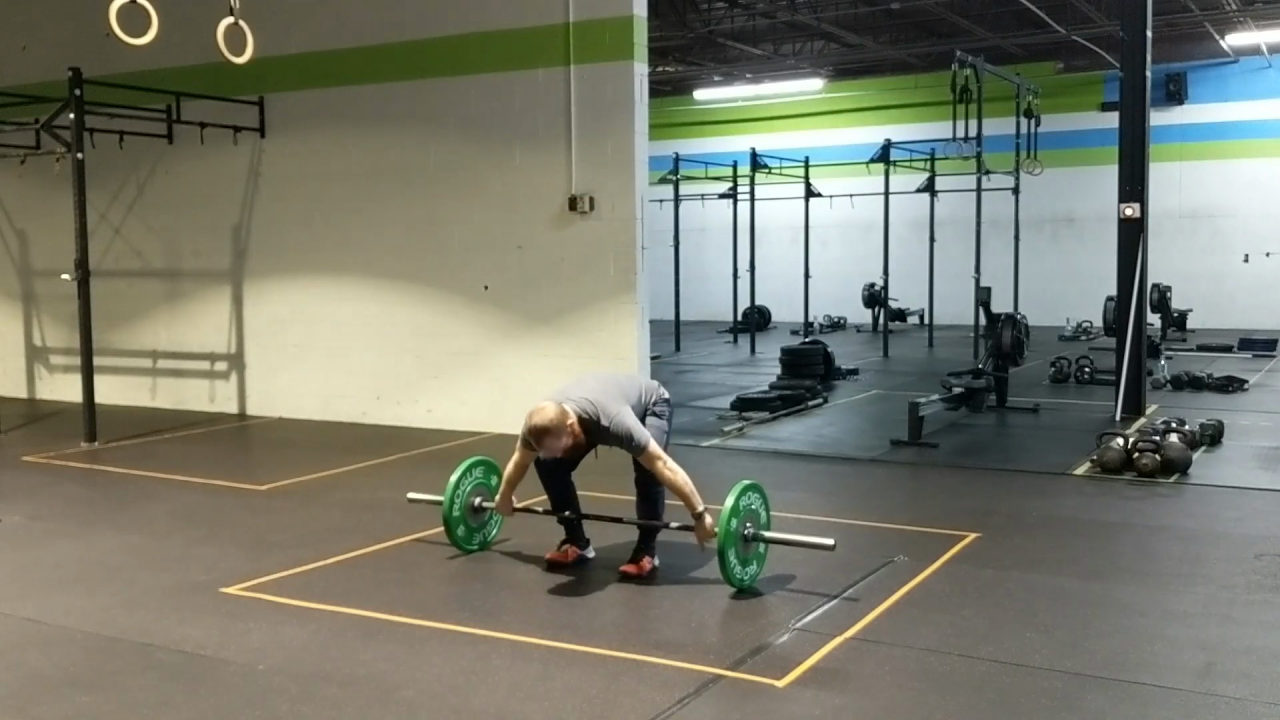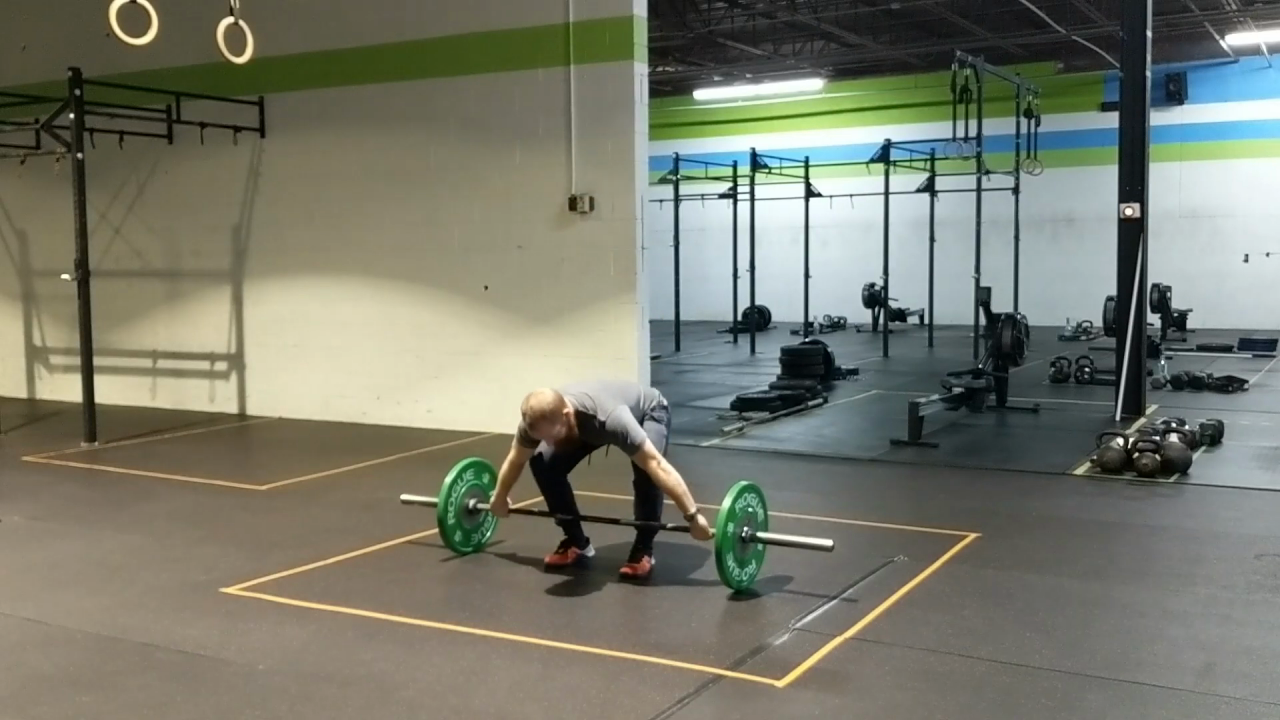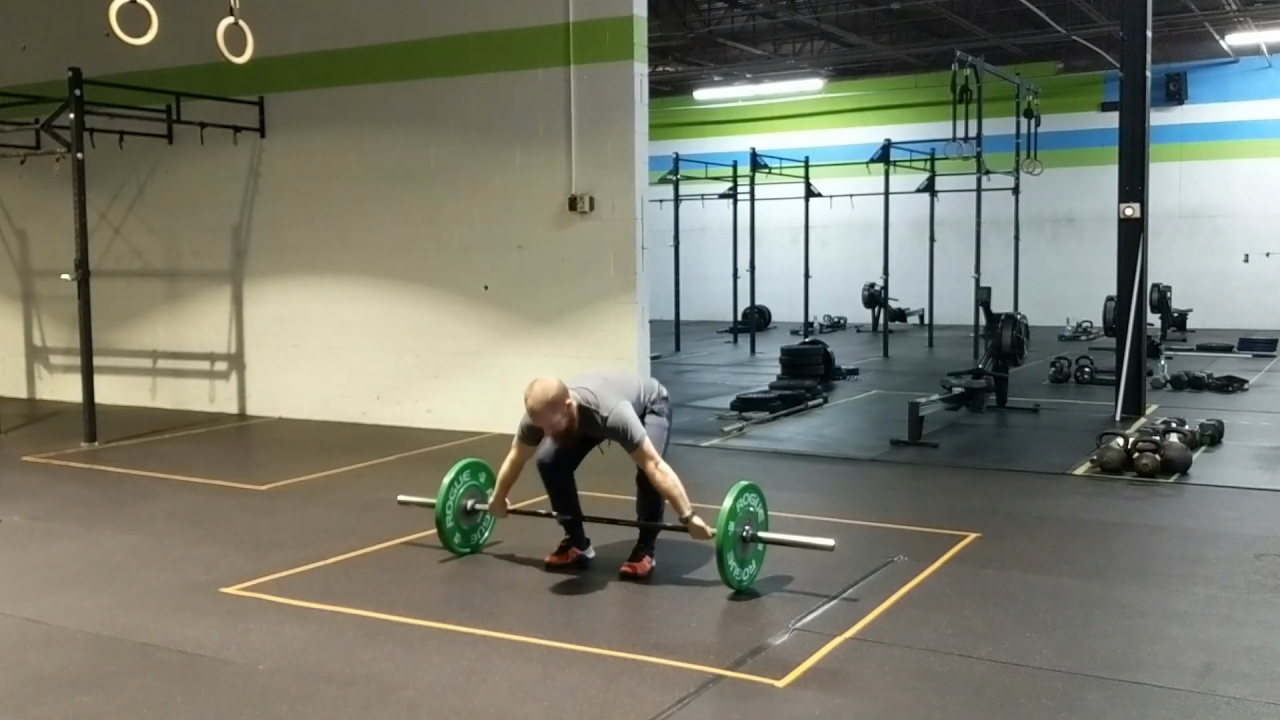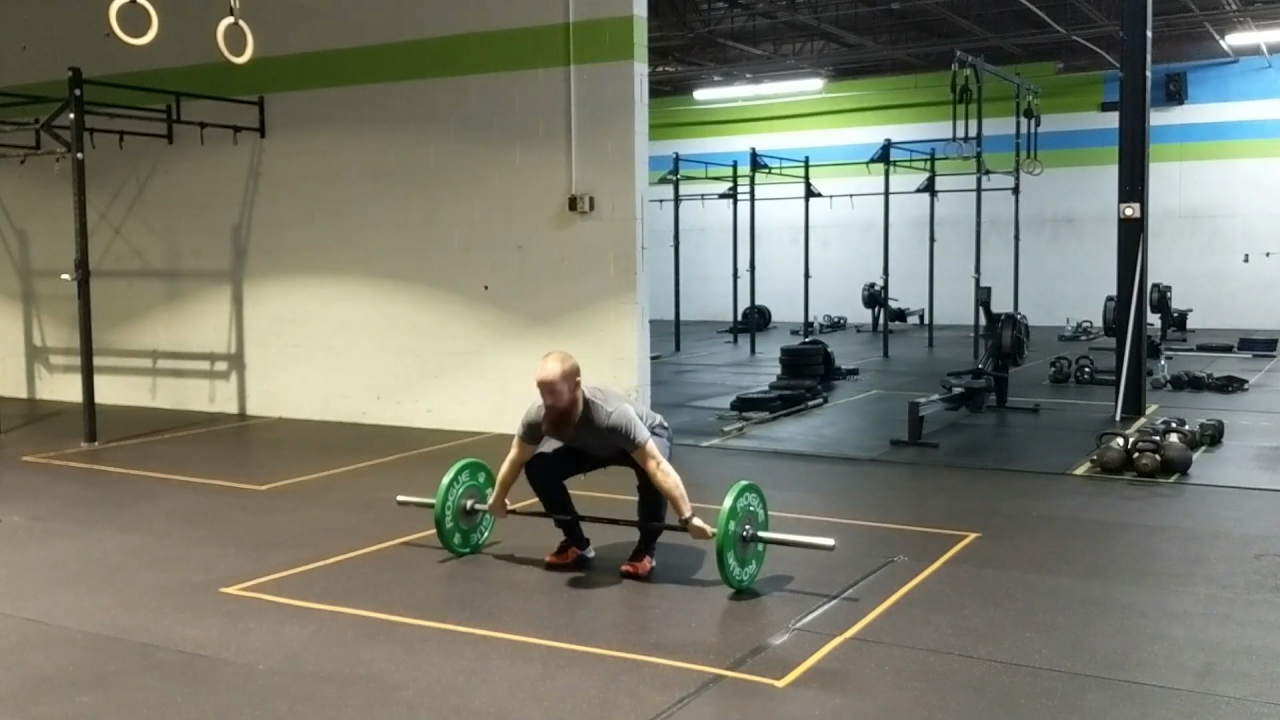
dt=0.3s
person 1, frame 1
left shoulder: (613, 420)
right shoulder: (541, 424)
left elbow: (664, 466)
right elbow: (520, 461)
left wrist: (700, 514)
right wrist: (504, 497)
left hip: (650, 403)
right hip: (600, 402)
left knee: (648, 470)
right knee: (547, 463)
left ankle: (646, 551)
right ankle: (576, 542)
person 1, frame 2
left shoulder: (610, 417)
right shoulder: (538, 420)
left elbow: (658, 467)
right elbow: (515, 461)
left wrist: (693, 516)
right wrist: (499, 498)
left hip: (647, 410)
left knee: (646, 474)
right knee: (542, 464)
left ankle: (644, 550)
right ankle: (576, 543)
person 1, frame 3
left shoulder: (612, 412)
right shoulder: (538, 414)
left elbow: (655, 467)
right elbow: (515, 459)
left wrist: (689, 517)
right wrist: (498, 498)
left hip: (648, 404)
left knee: (648, 469)
right knee: (549, 462)
left ankle: (645, 550)
right ankle: (576, 543)
person 1, frame 4
left shoulder: (613, 415)
right shoulder: (537, 415)
left elbow: (658, 467)
right elbow: (515, 459)
left wrist: (689, 518)
right wrist: (498, 498)
left hip: (649, 435)
left knee: (651, 475)
right knee: (538, 468)
left ankle: (646, 551)
right ankle: (577, 544)
